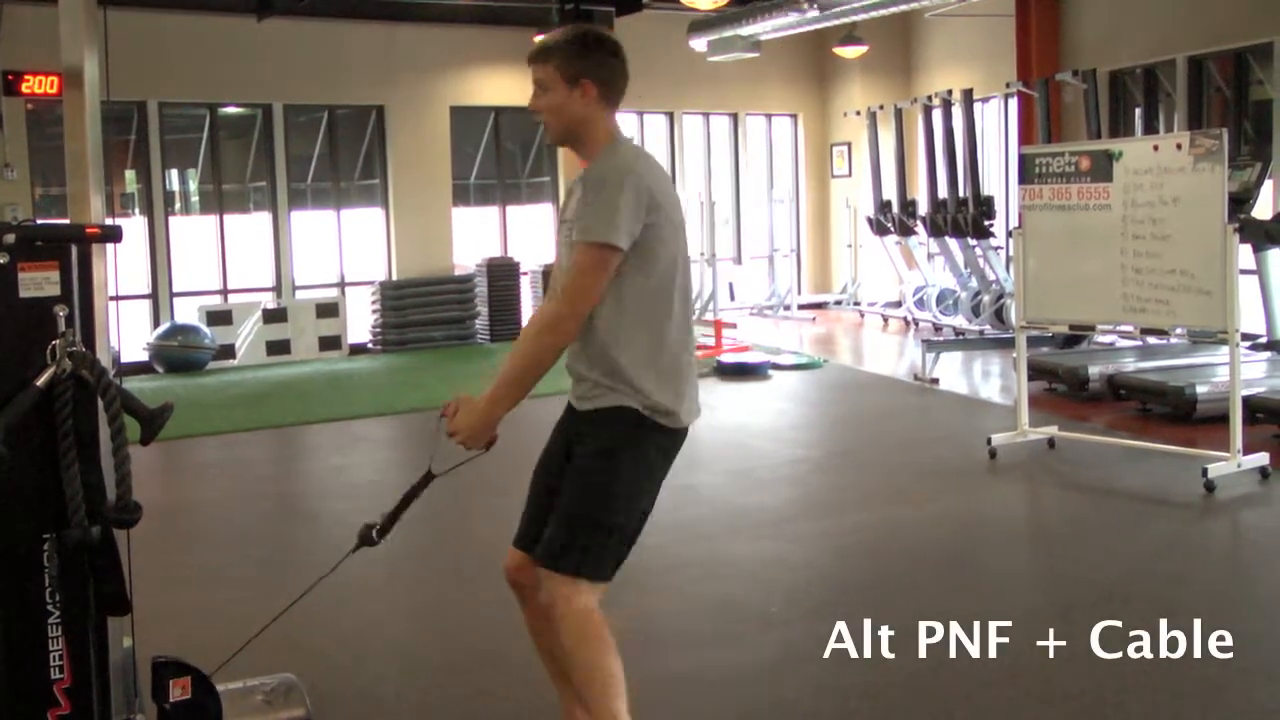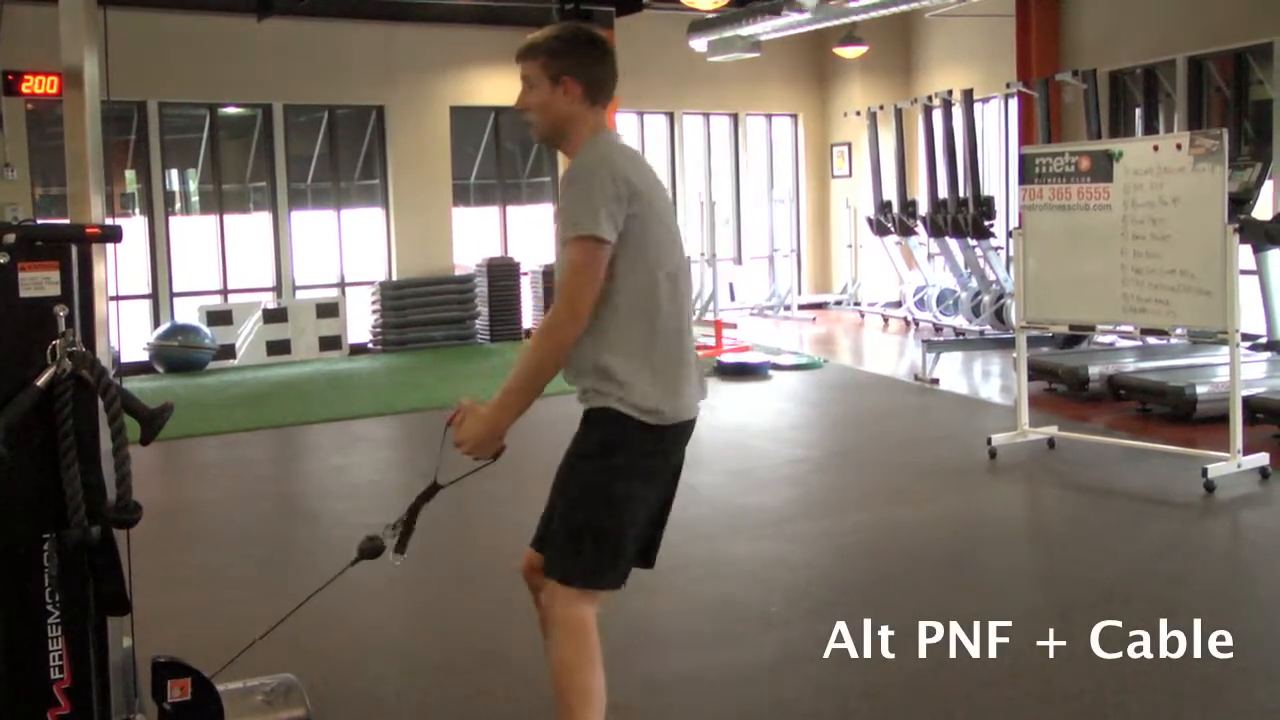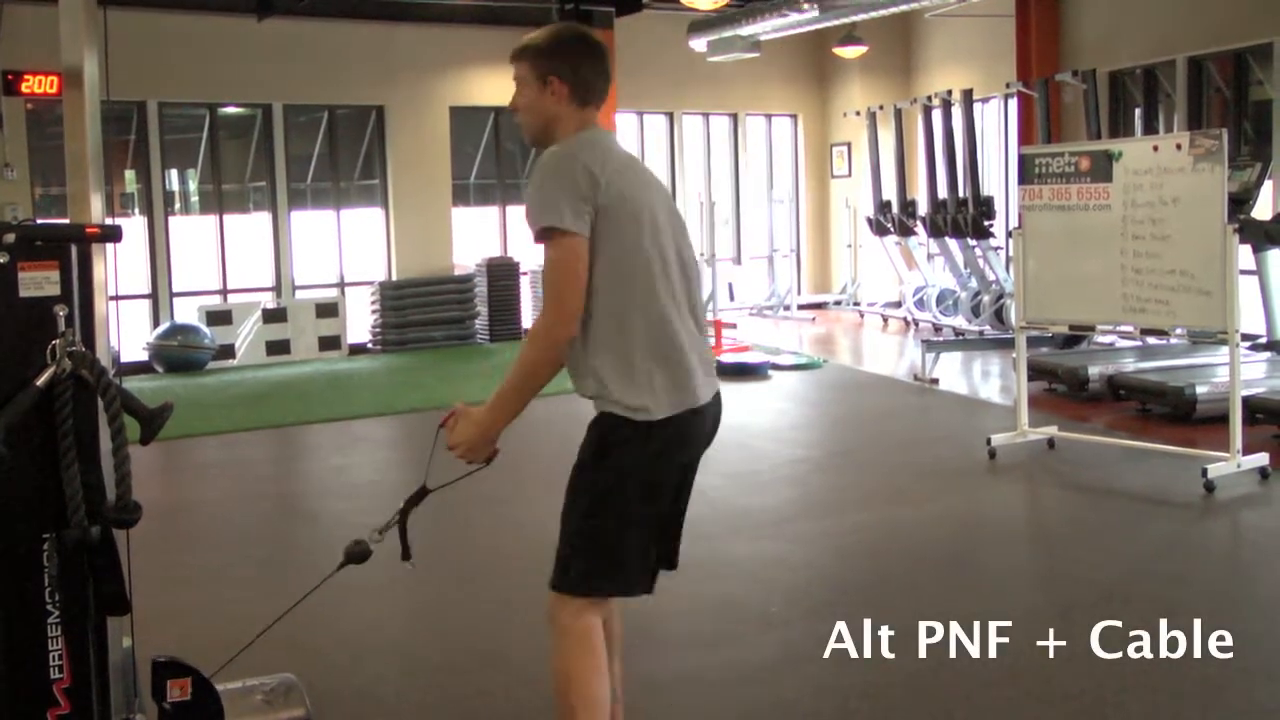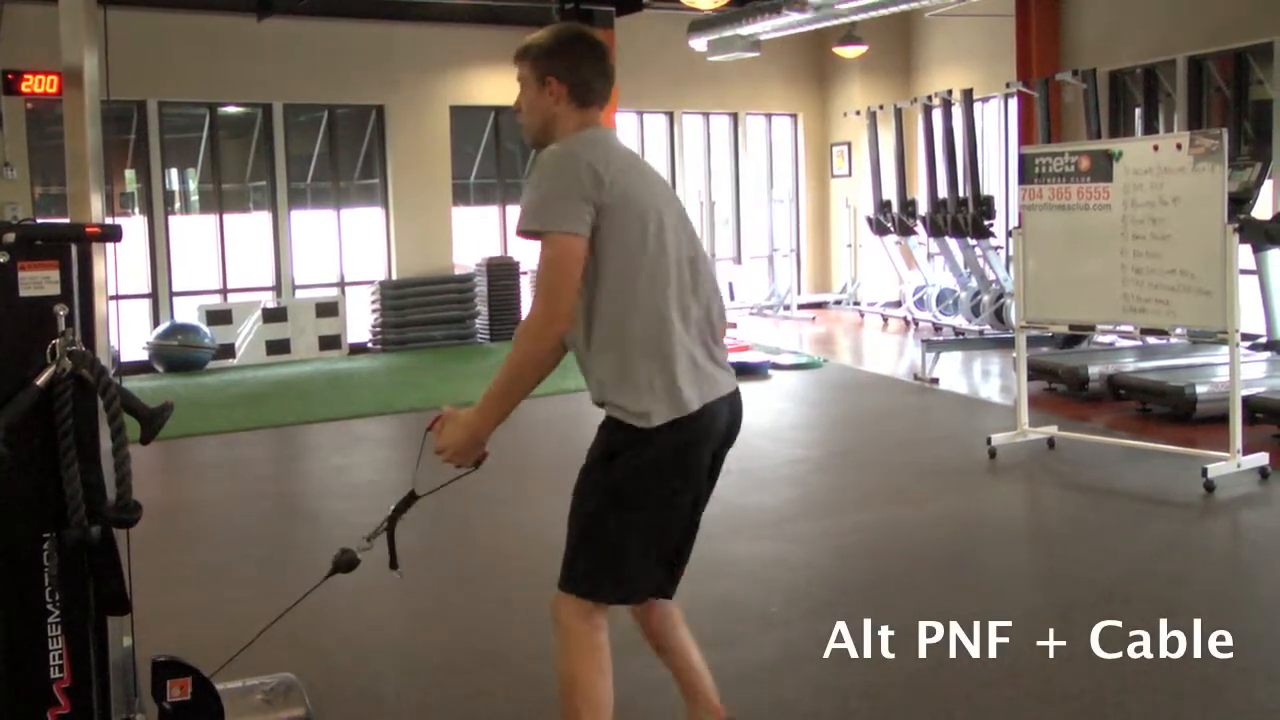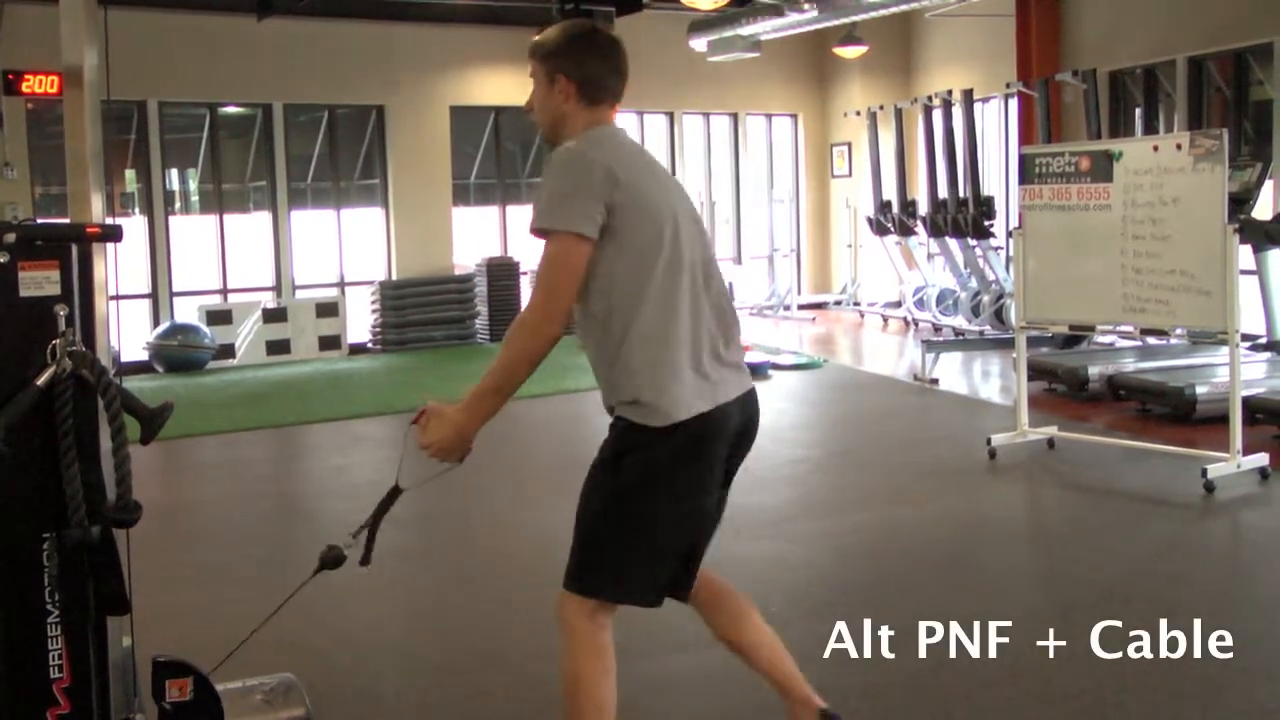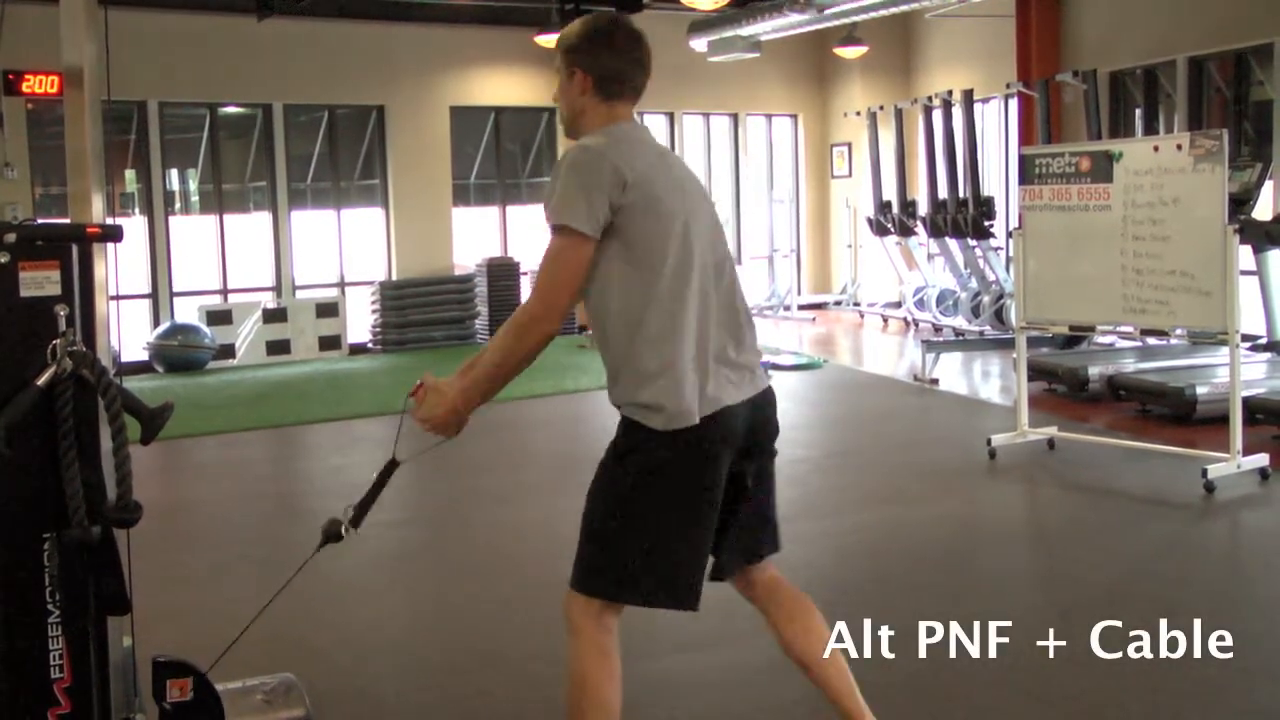
dt=0.1s
person 1, frame 1
left shoulder: (617, 176)
right shoulder: (600, 177)
left elbow: (568, 318)
right elbow: (557, 312)
left wrist: (490, 408)
right wrist: (490, 398)
left hip: (636, 414)
right hip: (601, 407)
left knee: (566, 588)
right knee: (526, 570)
person 1, frame 2
left shoulder: (595, 171)
right shoulder: (606, 170)
left elbow: (570, 320)
right elbow: (567, 318)
left wrist: (499, 417)
right wrist: (497, 406)
left hip: (637, 415)
right hip: (625, 407)
left knee: (568, 596)
right knee: (539, 571)
person 1, frame 3
left shoulder: (565, 166)
right shoulder: (618, 166)
left elbow: (560, 319)
left wrist: (491, 420)
right wrist: (498, 410)
left hip: (648, 412)
right hip: (687, 402)
left knee: (574, 605)
right knee: (594, 584)
person 1, frame 4
left shoulder: (565, 164)
right shoulder: (624, 165)
left elbow: (552, 319)
left wrist: (481, 422)
right wrist: (490, 412)
left hip: (654, 416)
right hip: (708, 401)
left knee: (580, 608)
right knee: (634, 584)
person 1, frame 5
left shoulder: (578, 164)
right shoulder: (639, 163)
left elbow: (548, 317)
right elbow: (573, 310)
left wrist: (467, 418)
right wrist: (478, 397)
left hip: (667, 417)
right hip: (728, 401)
left knee: (583, 608)
right knee: (682, 575)
person 1, frame 6
left shoulder: (592, 160)
right shoulder: (661, 160)
left elbow: (547, 311)
right elbow: (596, 299)
left wrist: (462, 396)
right wrist: (476, 372)
left hip: (673, 420)
right hip: (746, 402)
left knee: (590, 608)
right knee: (756, 573)
